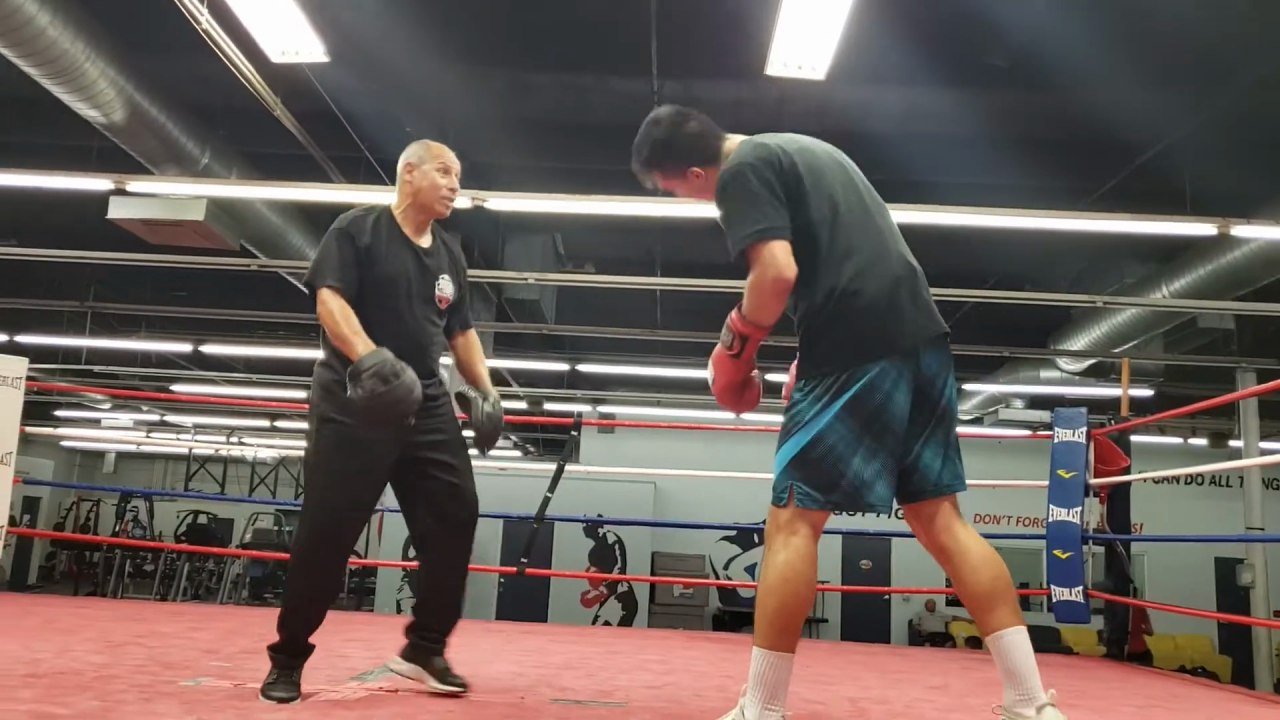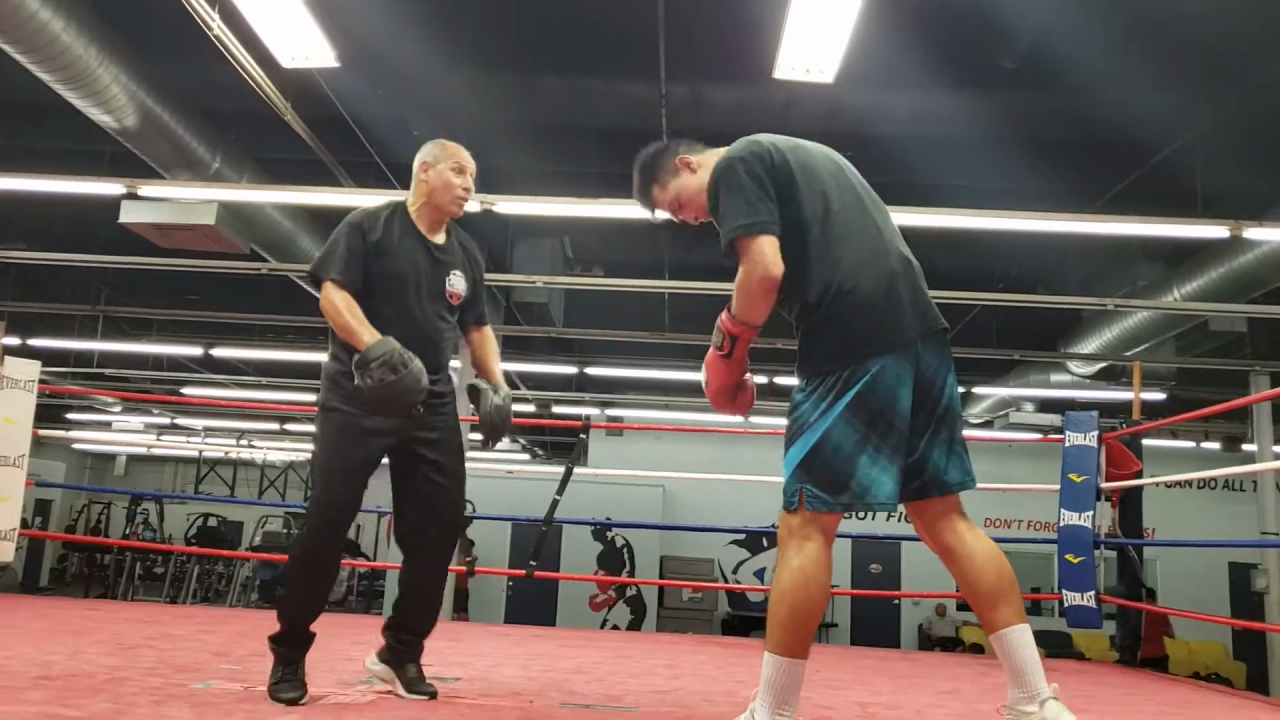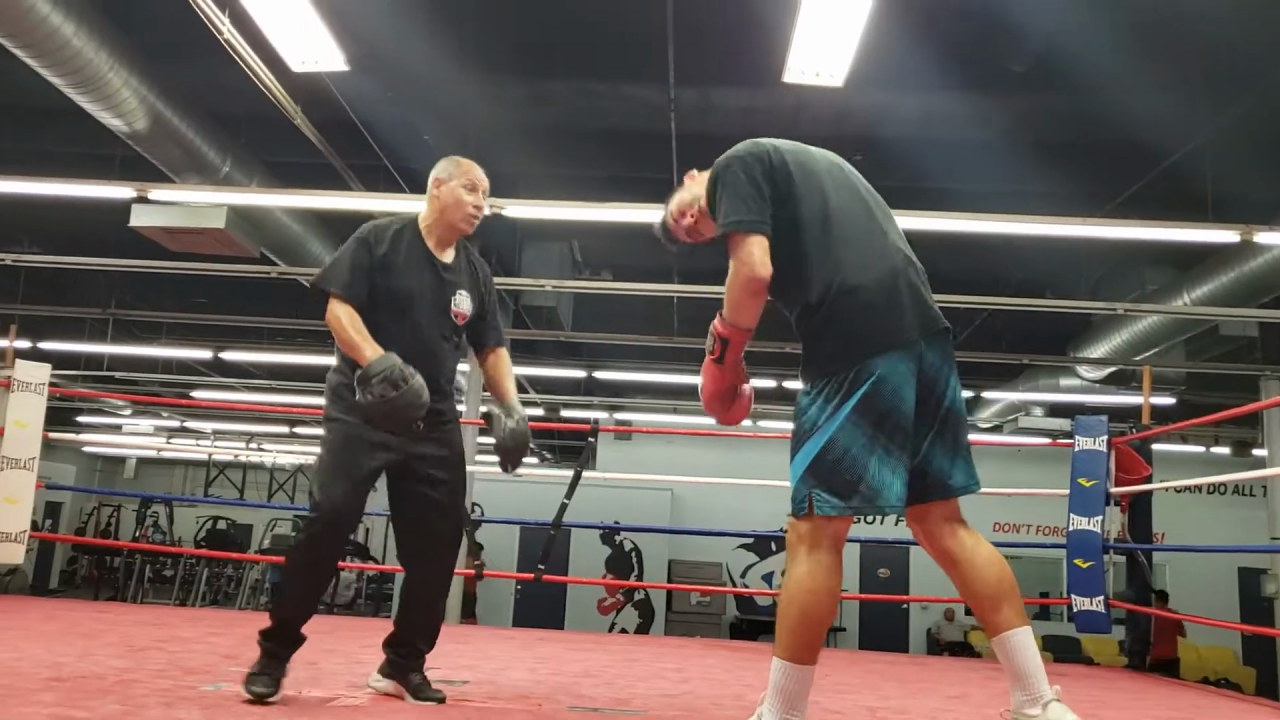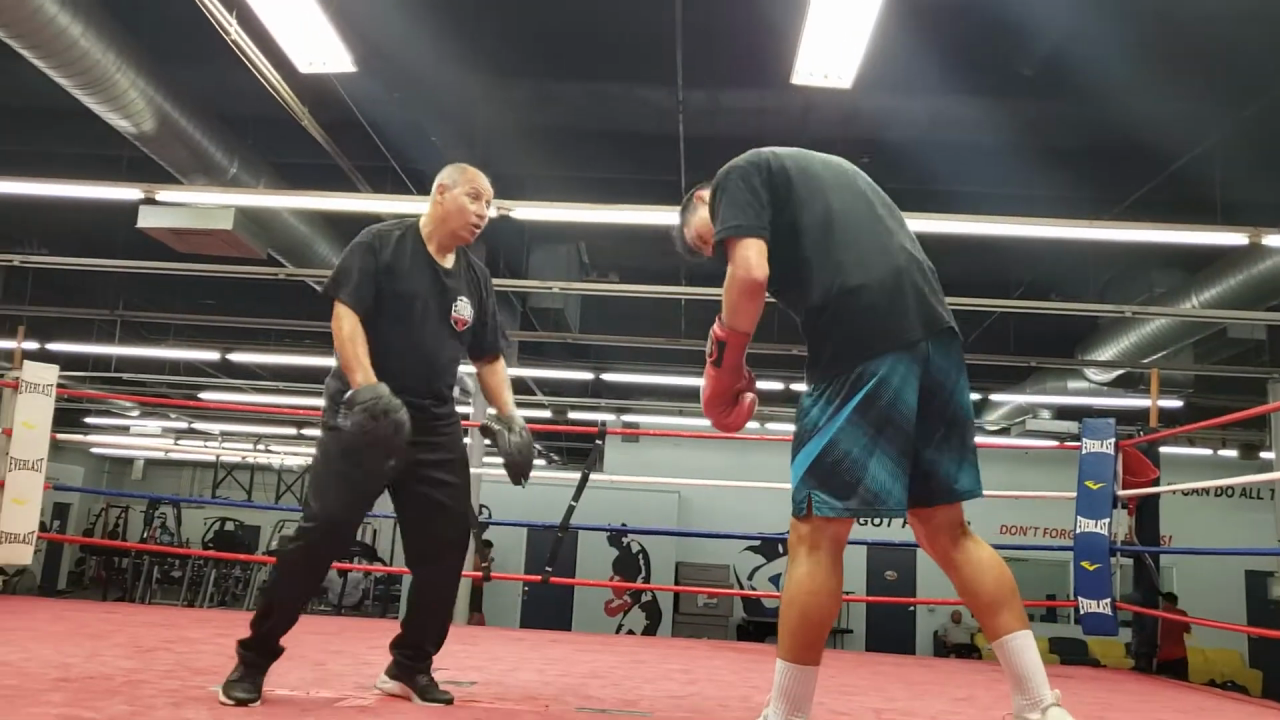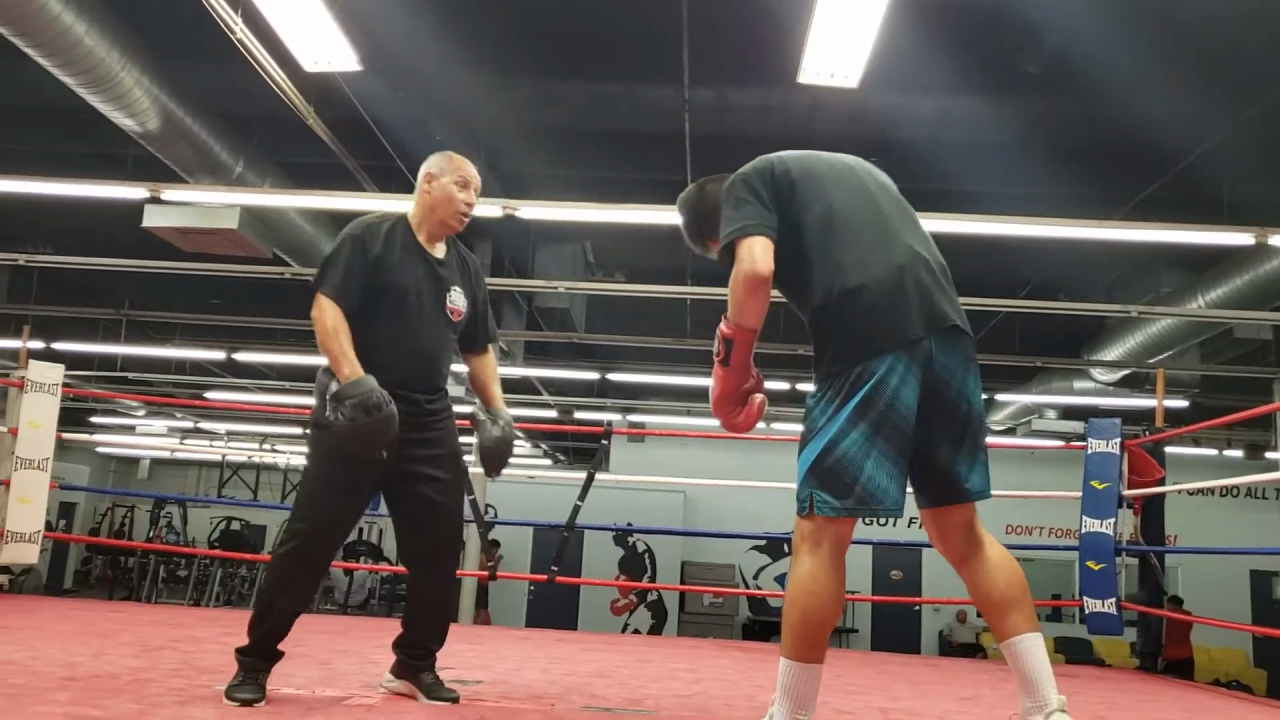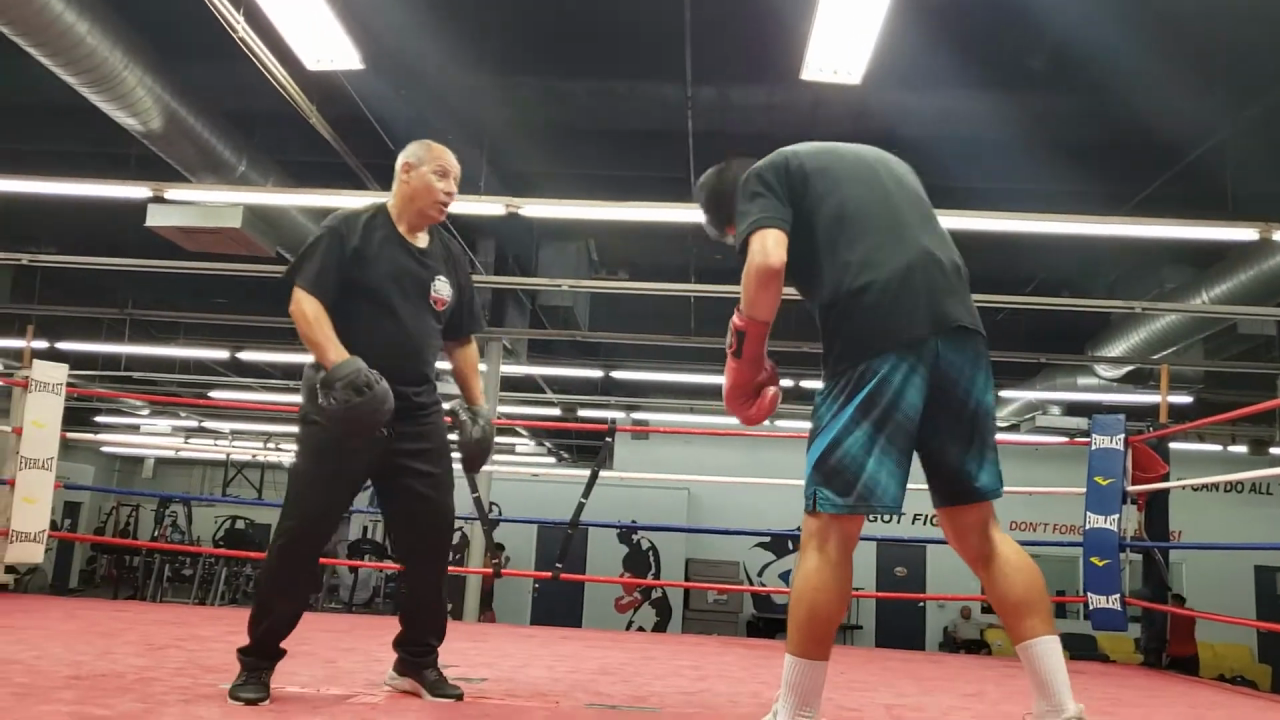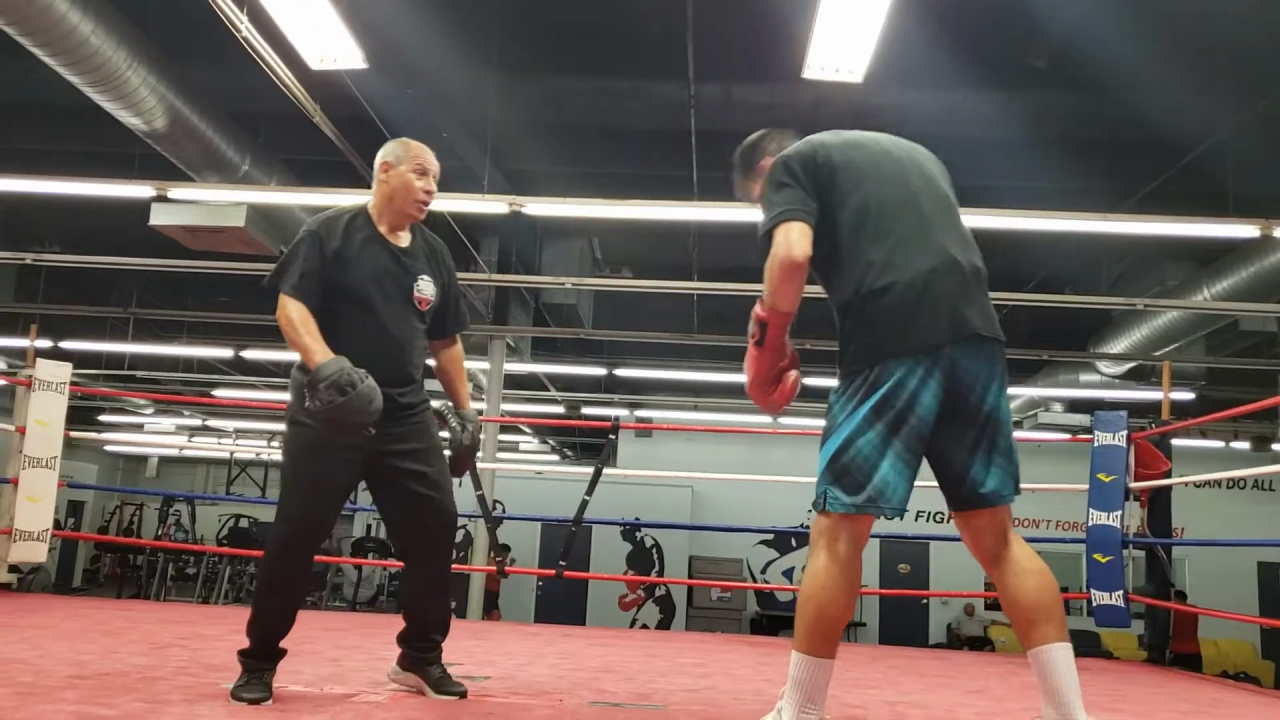
dt=0.1s
person 1, frame 1
left shoulder: (744, 170)
right shoulder: (814, 153)
left elbow: (778, 271)
left wrist: (740, 344)
right wrist: (811, 360)
left hip: (853, 351)
right hip: (919, 339)
left knee: (794, 520)
right knee: (940, 519)
person 1, frame 2
left shoulder: (737, 167)
right shoulder: (808, 154)
left elbow: (765, 269)
left wrist: (728, 345)
left hip: (855, 349)
right hip: (919, 335)
left knee: (805, 526)
right knee: (944, 518)
person 1, frame 3
left shoulder: (735, 166)
right shoulder: (822, 163)
left elbow: (753, 270)
left wrist: (724, 355)
left hip: (857, 348)
right hip: (924, 333)
left knee: (815, 532)
right knee: (941, 524)
person 1, frame 4
left shoulder: (738, 175)
right shoulder: (832, 168)
left elbow: (750, 273)
left wrist: (724, 360)
left hip: (861, 350)
right hip: (932, 336)
left knee: (816, 533)
right knee: (945, 528)
person 1, frame 5
left shoulder: (749, 181)
right shoulder: (860, 169)
left elbow: (756, 268)
left wrist: (732, 360)
left hip: (867, 346)
right hip: (944, 333)
left knee: (821, 533)
right knee: (960, 530)
person 1, frame 6
left shoulder: (765, 175)
right shoulder: (883, 160)
left elbow: (768, 261)
left wrist: (746, 353)
left hip: (874, 344)
right hip: (956, 332)
left knee: (828, 530)
right knee: (975, 529)
person 1, frame 7
left shoulder: (795, 164)
right shoulder: (913, 152)
left elbow: (794, 256)
left wrist: (766, 340)
left hip: (889, 347)
right hip: (973, 336)
left knee: (836, 531)
right knee: (993, 535)
person 2, frame 1
left shoulder: (448, 253)
right shoulder: (357, 230)
left elbow: (460, 330)
right elbow: (329, 299)
left wrist: (483, 389)
right wrist: (369, 356)
left hip: (426, 408)
right hip: (352, 404)
left knee: (454, 520)
right knee: (328, 528)
left ankle: (425, 648)
right ankle: (288, 658)
person 2, frame 2
left shoulder: (465, 251)
right shoulder: (369, 226)
left elbow: (476, 325)
right elbow: (332, 293)
left wrist: (495, 385)
right wrist: (376, 345)
left hip: (432, 404)
right hip: (359, 397)
left knee: (438, 527)
right knee: (329, 517)
left ankle: (399, 652)
right ankle: (290, 652)
person 2, frame 3
left shoulder: (474, 270)
right shoulder: (379, 240)
left elbow: (489, 346)
right elbow: (340, 309)
left wrist: (509, 408)
right wrist: (378, 362)
left hip: (433, 420)
right hip: (365, 406)
left knee: (437, 542)
right knee: (328, 521)
left ankle: (401, 665)
right ankle: (275, 649)
person 2, frame 4
left shoulder: (475, 277)
right shoulder: (381, 244)
left elbow: (489, 358)
right elbow: (344, 314)
left wrist: (510, 422)
right wrist: (367, 386)
left hip: (435, 427)
right hip: (363, 417)
left knee: (445, 545)
right knee: (323, 528)
left ankle: (410, 665)
right ankle: (255, 657)
person 2, frame 5
left shoulder: (466, 267)
right shoulder: (370, 237)
left elbow: (478, 348)
right elbow: (325, 307)
left wrist: (495, 412)
right wrist: (353, 377)
left hip: (428, 421)
right hip: (356, 415)
left knee: (440, 542)
right knee: (313, 534)
left ankle: (414, 664)
right ankle: (256, 659)
person 2, frame 6
left shoulder: (450, 256)
right shoulder: (348, 231)
left elbow: (461, 339)
right elbow: (304, 301)
left wrist: (476, 409)
right wrist: (341, 364)
left hip: (416, 415)
right hip: (344, 406)
left knee: (431, 538)
right knee: (303, 530)
left ankle: (416, 661)
right ankle: (258, 659)
person 2, frame 7
left shoulder: (434, 255)
right shoulder: (329, 233)
left elbow: (446, 339)
right elbow: (290, 305)
left wrist: (464, 409)
right wrist: (326, 365)
left hip: (406, 414)
right hip: (329, 411)
left knee: (435, 527)
right knee: (297, 534)
left ankle: (421, 656)
right ankle: (259, 660)
